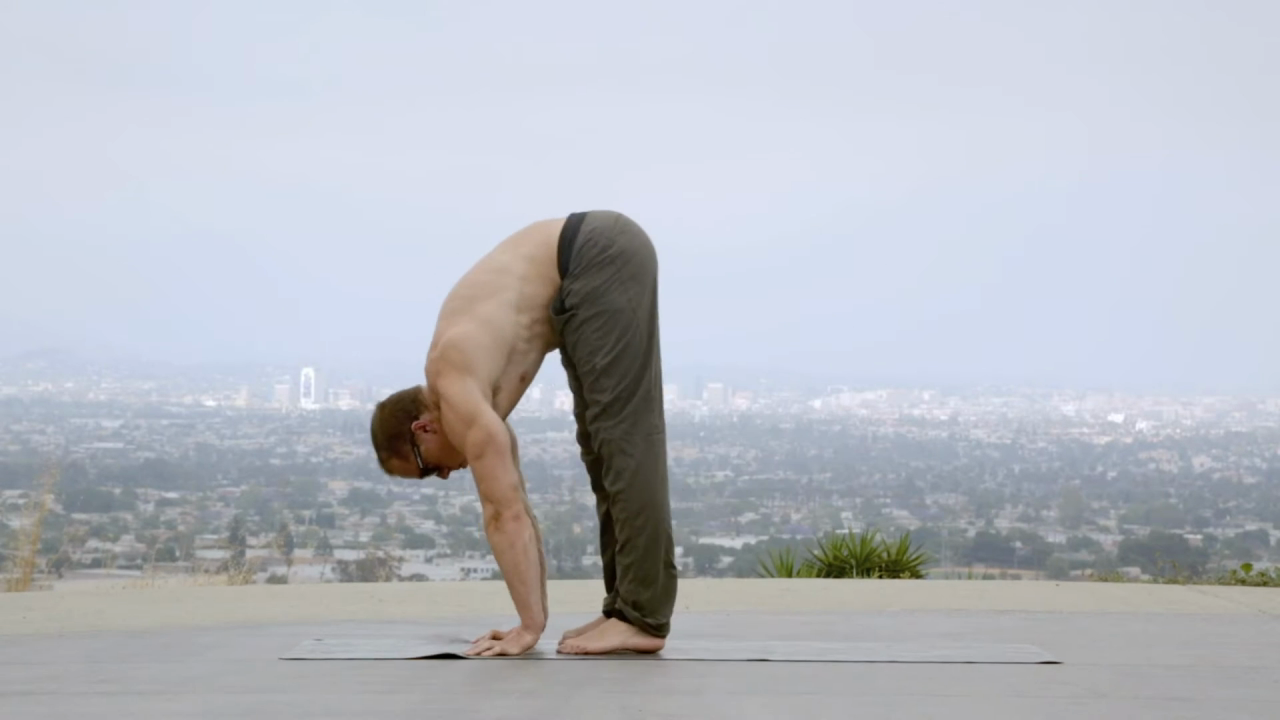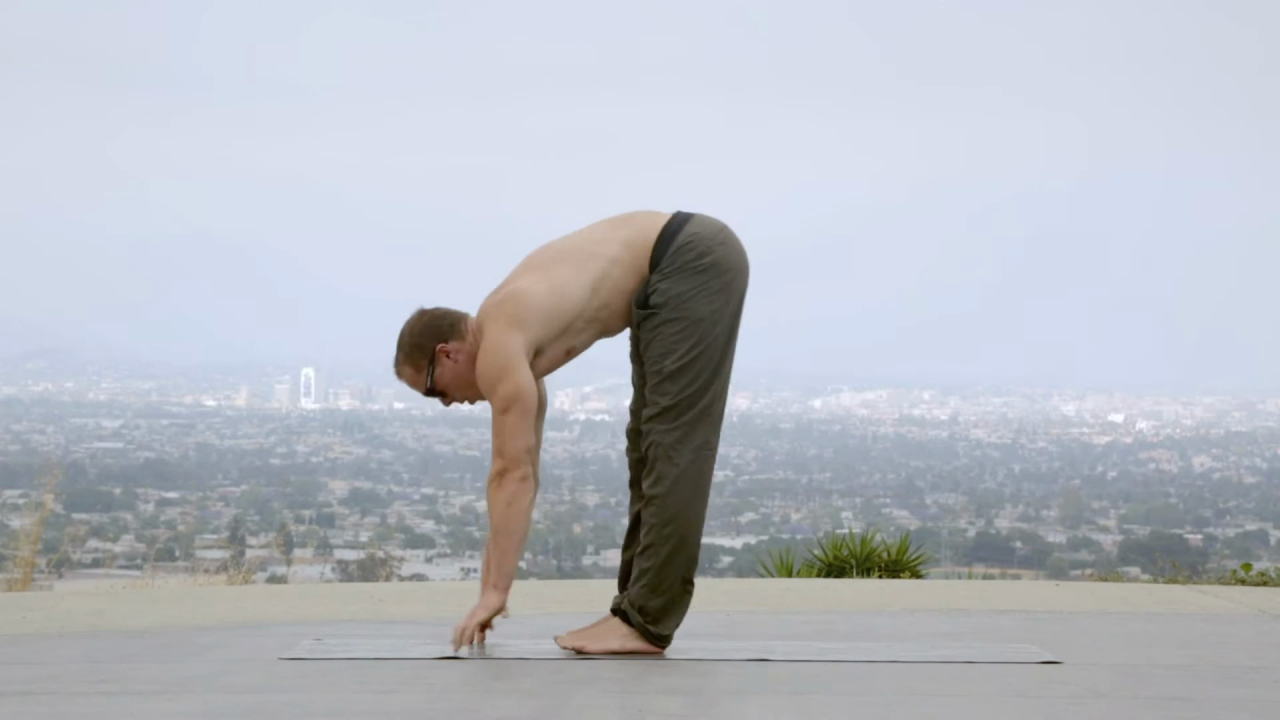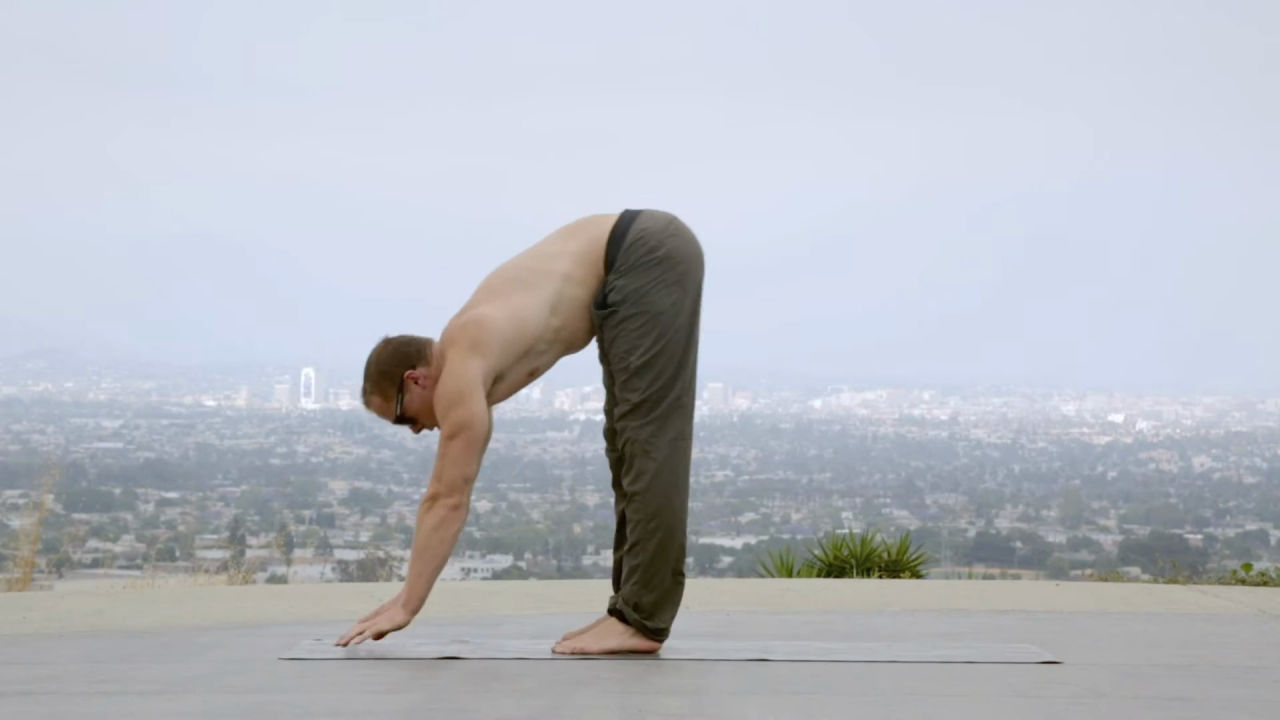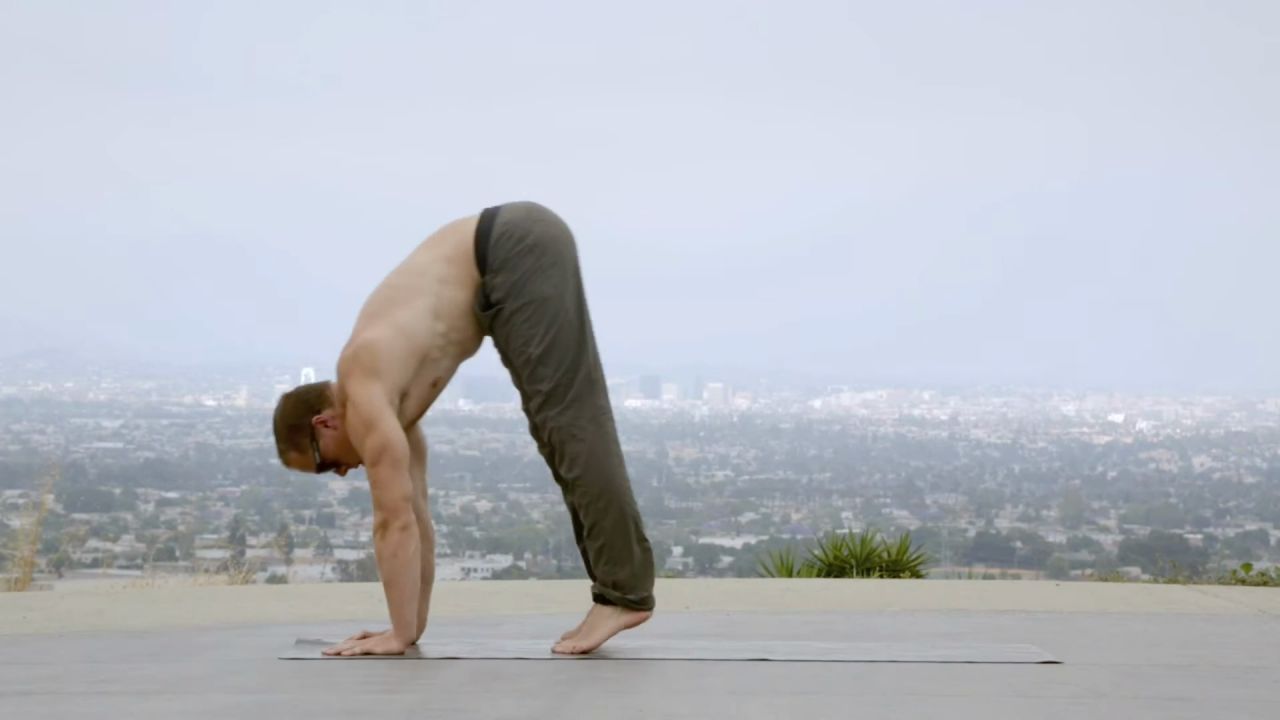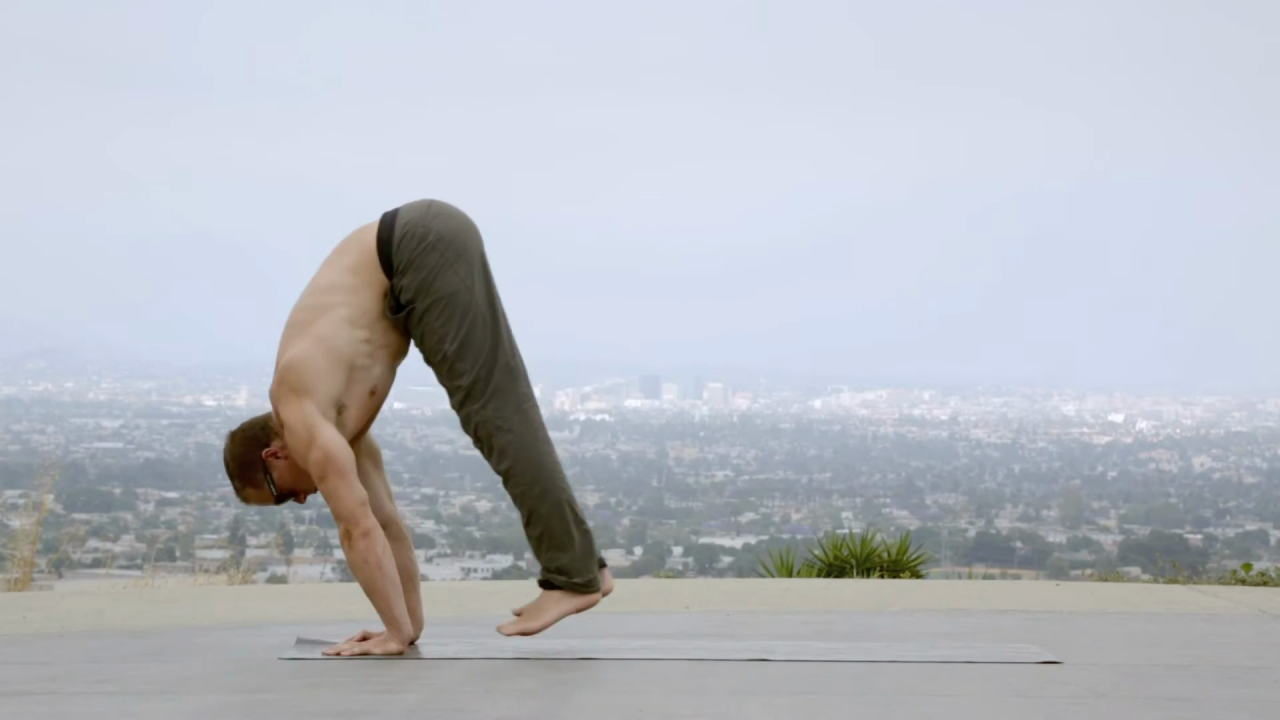
dt=0.2s
person 1, frame 1
left shoulder: (457, 398)
right shoulder: (476, 401)
left elbow: (505, 514)
right elbow: (513, 509)
left wrist: (530, 626)
right wrist: (534, 618)
left hip: (599, 255)
left knee: (623, 437)
right knee: (604, 440)
left ankle: (642, 617)
right ankle: (630, 608)
person 1, frame 2
left shoulder: (498, 348)
right shoulder: (513, 342)
left elbow: (512, 473)
right elbow: (522, 471)
left wrist: (493, 588)
right wrist: (496, 579)
left hip: (693, 261)
right hip: (687, 260)
left knee: (674, 443)
right knee: (655, 441)
left ankle: (647, 620)
right ankle: (639, 610)
person 1, frame 3
left shoulder: (460, 373)
right shoulder: (471, 374)
left elbow: (447, 501)
right elbow: (453, 498)
left wrist: (404, 605)
right wrist: (409, 597)
left hip: (647, 257)
right hip: (642, 260)
left knee: (648, 439)
right knee: (632, 439)
left ankle: (642, 616)
right ankle: (636, 608)
person 1, frame 4
left shoulder: (362, 403)
right shoulder: (389, 404)
left elbow: (396, 523)
right elbow: (414, 519)
left wrist: (399, 633)
right wrist: (412, 624)
left hip: (513, 248)
right hip: (510, 245)
left knee: (564, 421)
right knee: (563, 426)
left ankle: (622, 592)
right ankle: (619, 589)
person 1, frame 5
left shoulder: (299, 421)
right shoulder: (334, 419)
left elbow: (359, 531)
right elbow: (384, 522)
left wrist: (397, 632)
right wrist: (410, 622)
left hip: (427, 242)
right hip: (432, 243)
left knee: (493, 412)
right knee: (496, 414)
left ankle: (572, 576)
right ankle: (577, 569)
